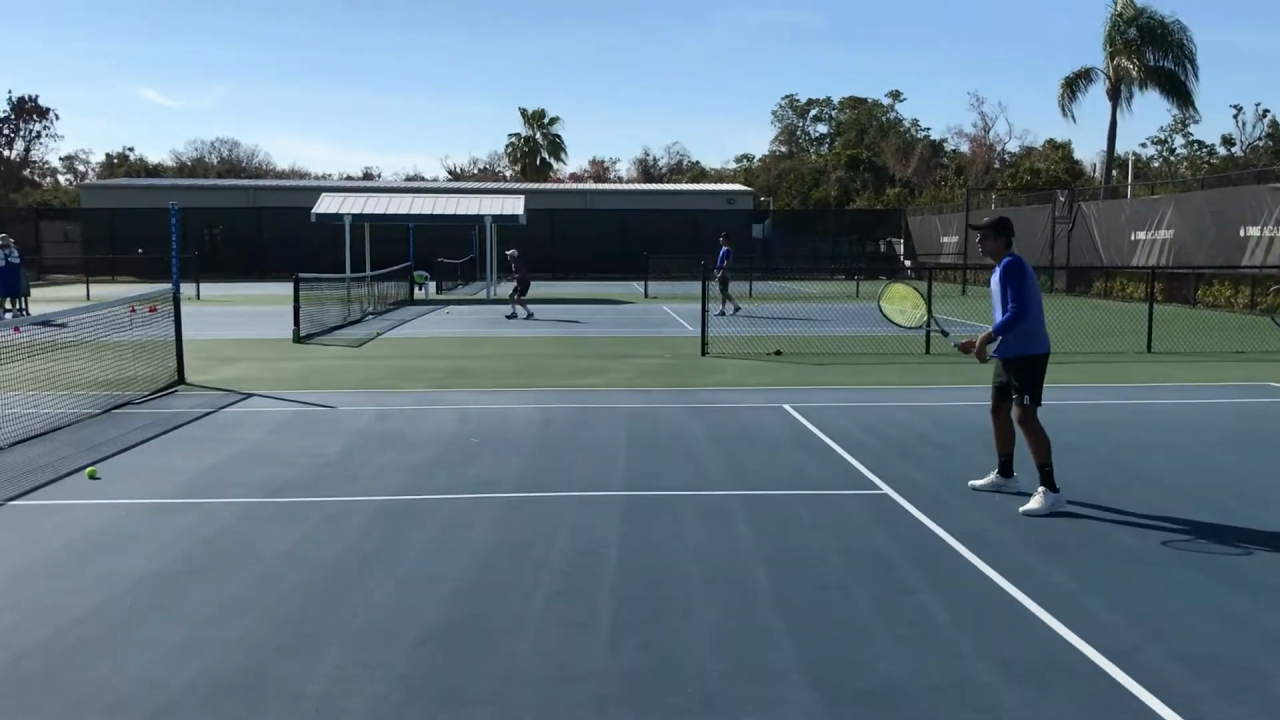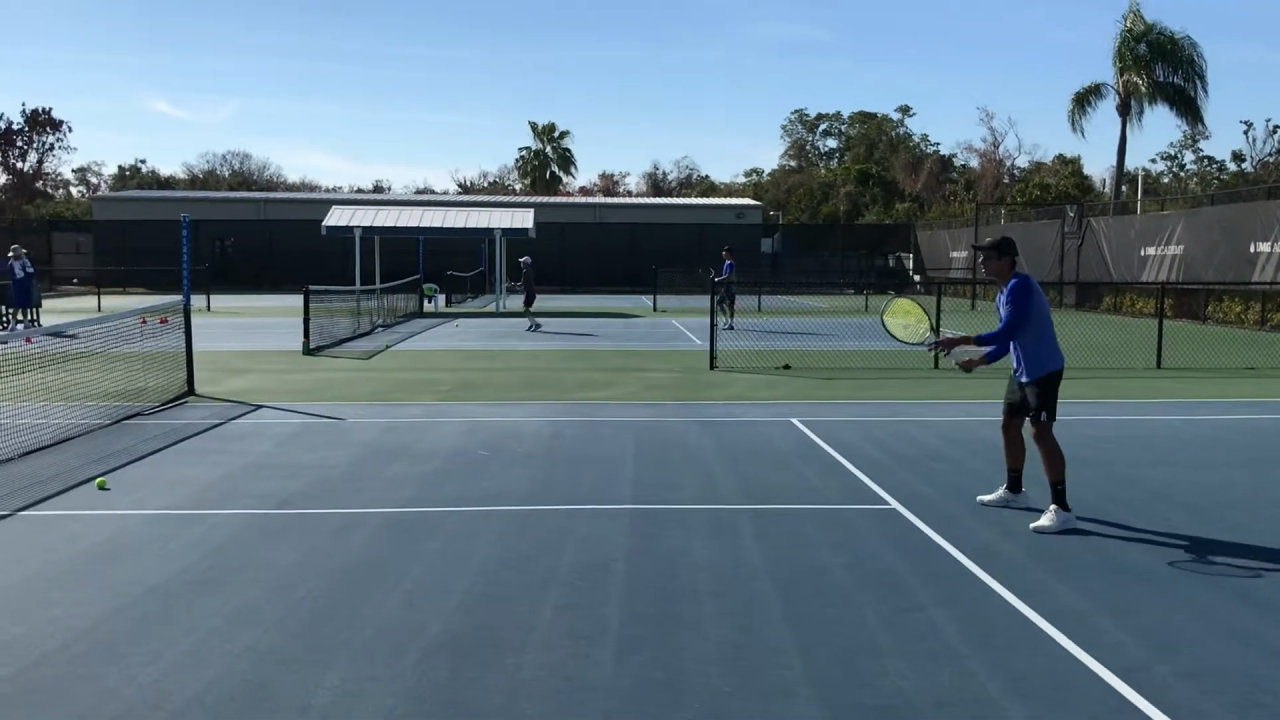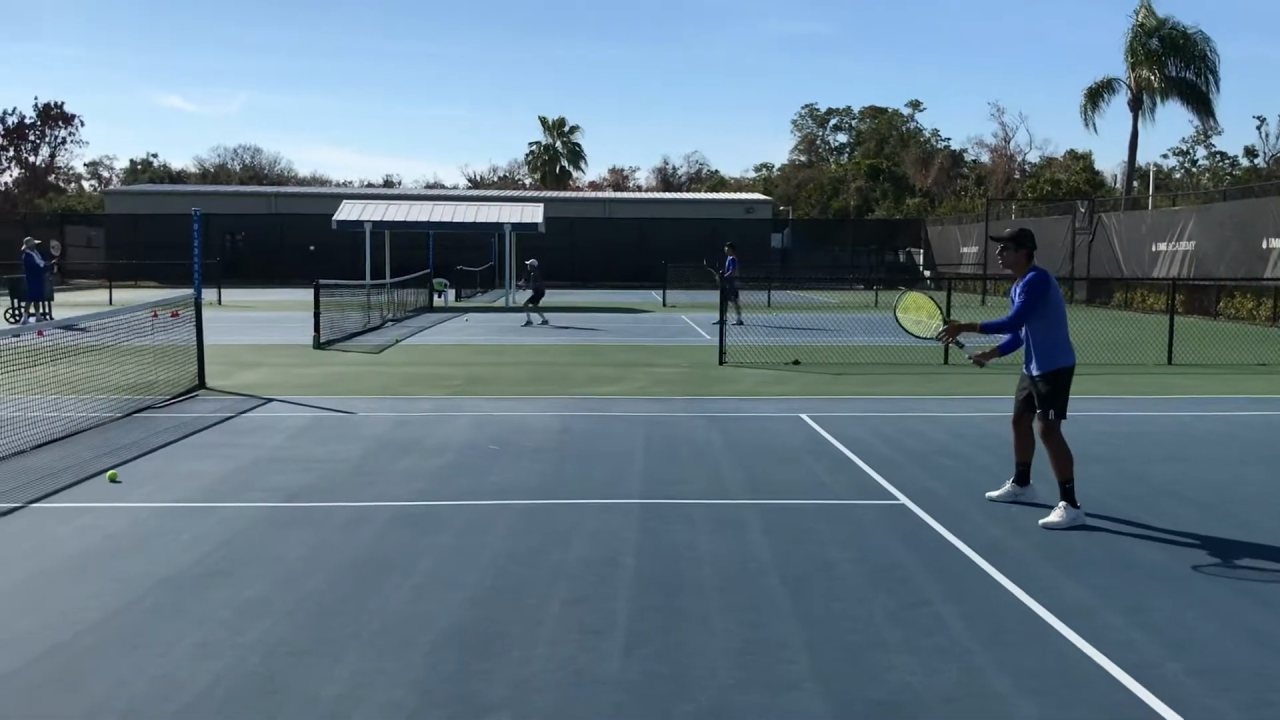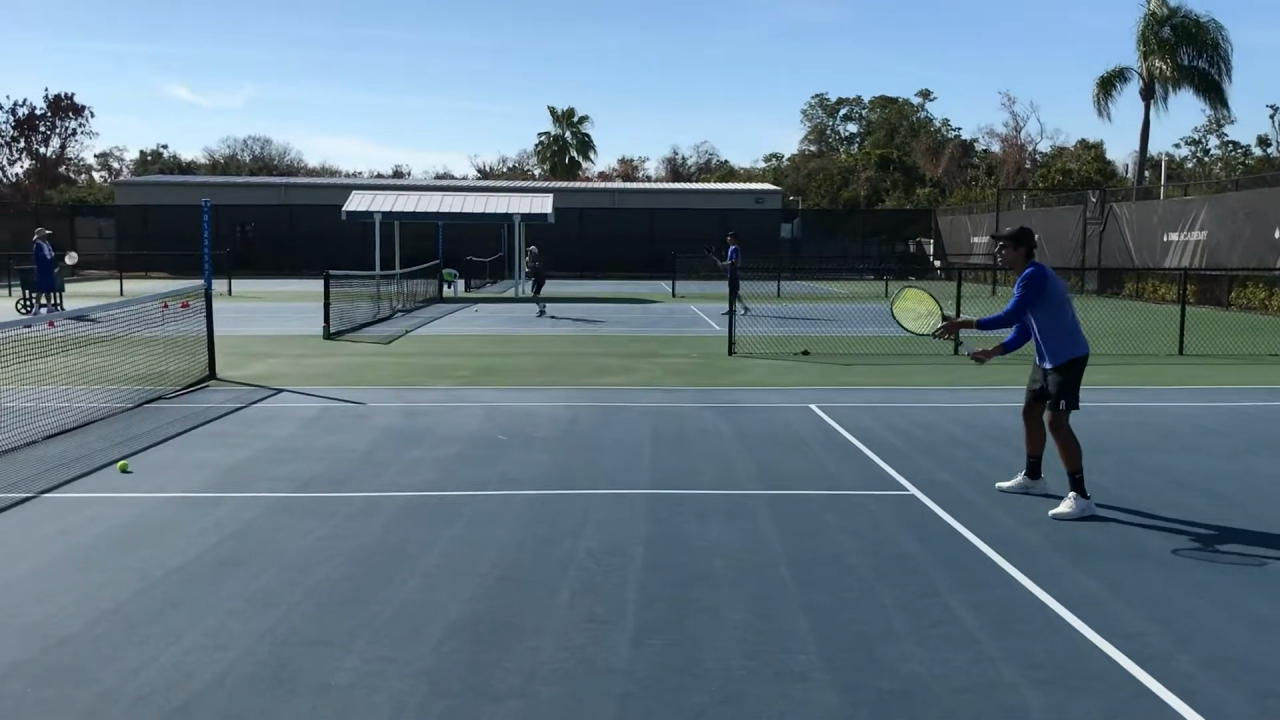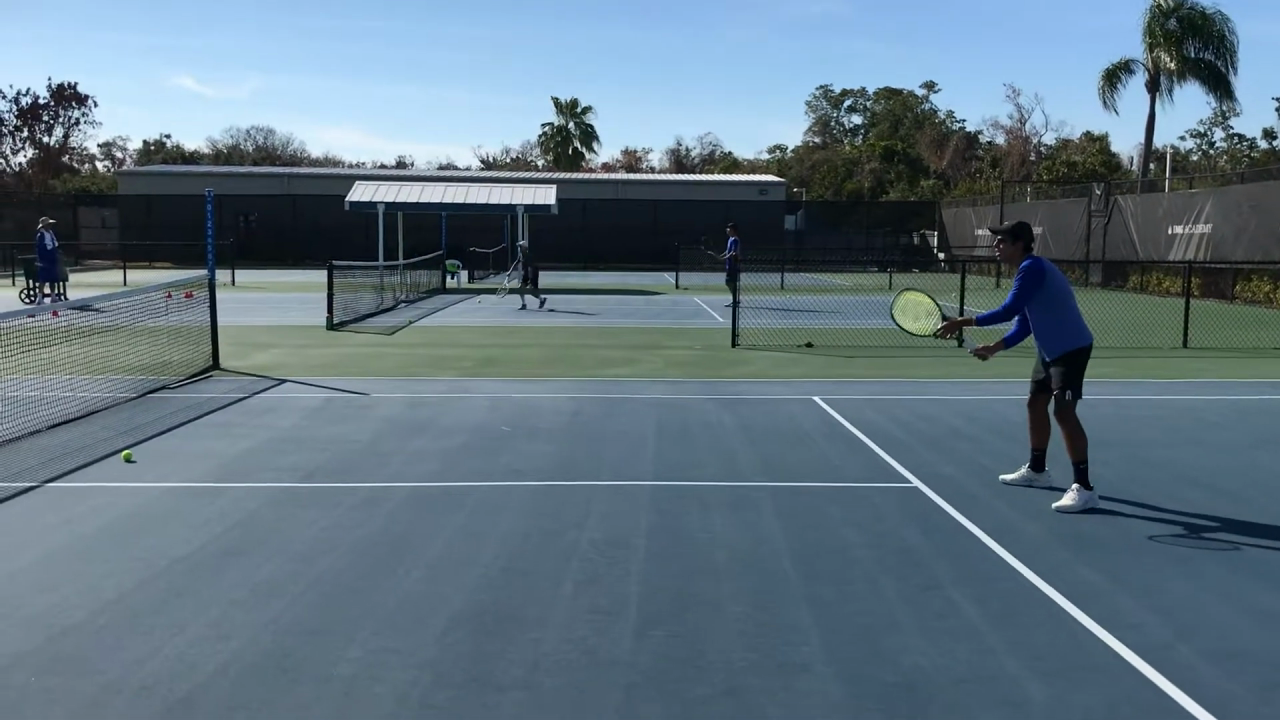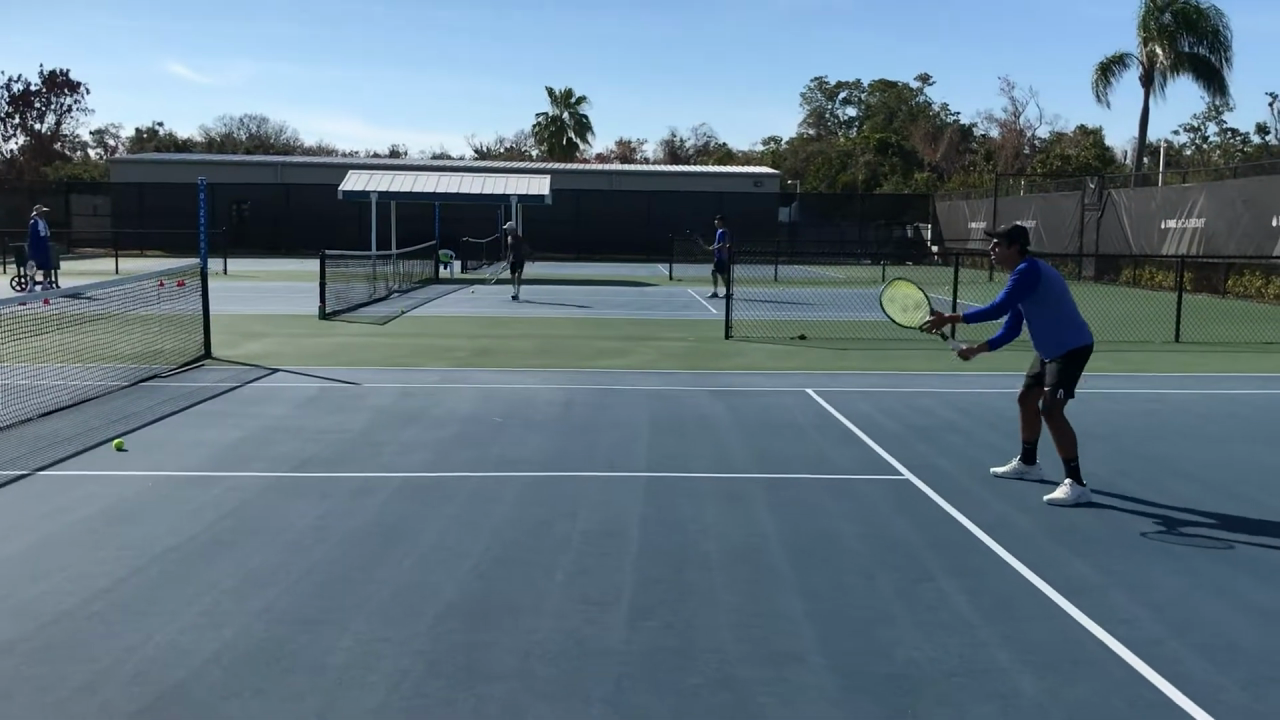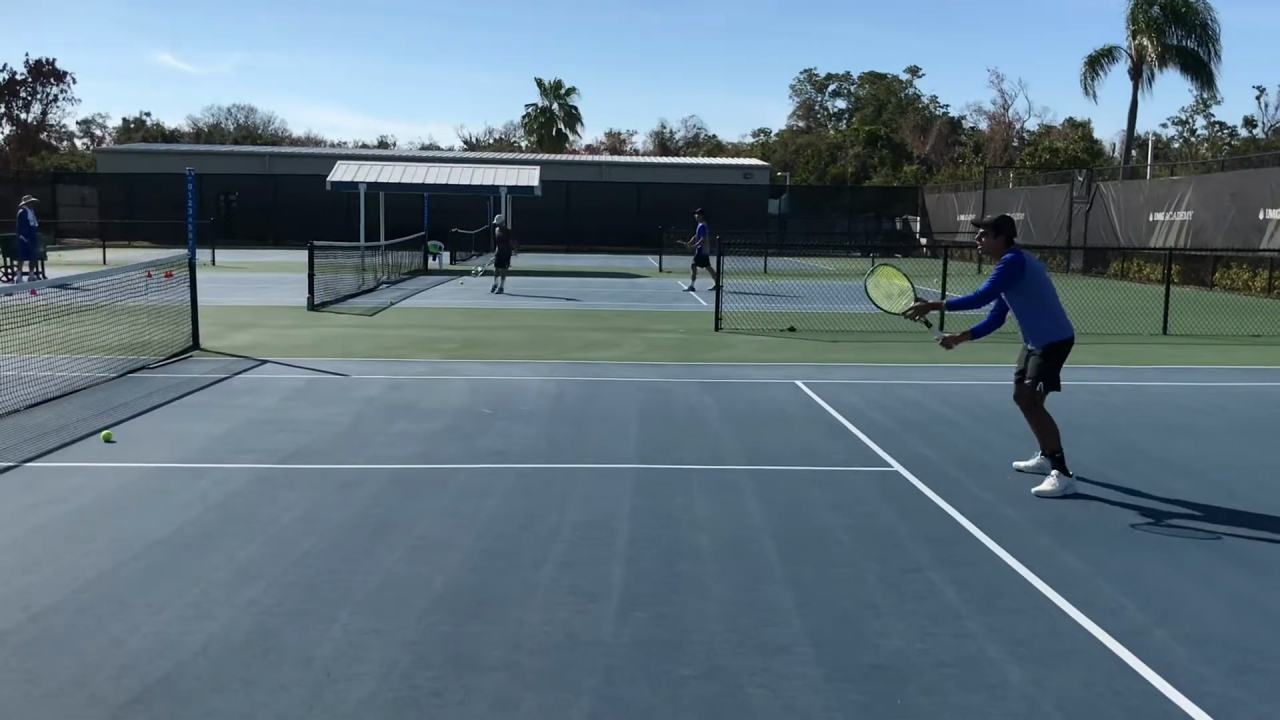
dt=0.3s
person 1, frame 1
left shoulder: (1011, 266)
right shoulder: (1000, 271)
left elbow: (1018, 312)
left wrist: (987, 336)
right wrist: (981, 340)
left hip: (1028, 354)
right hip: (1008, 354)
left knee: (1024, 416)
right knee: (999, 409)
left ankle: (1050, 490)
right ankle: (1005, 475)
person 1, frame 2
left shoulder: (1020, 286)
right shoulder: (1004, 292)
left elbow: (1007, 332)
left wrist: (962, 341)
right wrist: (979, 361)
left hip: (1044, 371)
right hip: (1022, 370)
left knee: (1041, 432)
right knee: (1010, 425)
left ankle: (1061, 508)
right ankle: (1014, 490)
person 1, frame 3
left shoulder: (1037, 280)
right shoulder: (1017, 287)
left elbow: (1012, 323)
left wrist: (967, 327)
right wrist: (991, 353)
left hip: (1054, 367)
right hip: (1033, 367)
left knee: (1048, 430)
right knee: (1020, 420)
left ankle: (1070, 506)
right ankle: (1021, 484)
person 1, frame 4
left shoulder: (1035, 275)
right shoulder: (1024, 280)
left elbow: (1009, 318)
right elbow: (1022, 331)
left wrist: (963, 324)
right wrist: (993, 352)
left hip: (1067, 358)
right hip: (1046, 358)
left knee: (1057, 421)
right knee: (1030, 412)
left ankle: (1080, 496)
right ankle: (1032, 477)
person 1, frame 5
left shoulder: (1032, 267)
right shoulder: (1026, 271)
left elbow: (1007, 312)
right elbow: (1023, 325)
left wrist: (963, 323)
right wrist: (994, 347)
left hip: (1071, 348)
right hip: (1051, 350)
left knee: (1064, 412)
right knee: (1035, 404)
left ankle: (1084, 488)
right ankle: (1036, 469)
person 1, frame 6
left shoulder: (1028, 270)
right shoulder: (1022, 274)
left elbow: (997, 309)
right elbow: (1011, 328)
left wrist: (950, 319)
right wrist: (978, 349)
left hip: (1072, 348)
right hip: (1051, 349)
left knee: (1051, 410)
right knee: (1027, 398)
left ankle: (1076, 483)
right ankle: (1027, 462)
person 1, frame 7
left shoulder: (1014, 261)
right shoulder: (1008, 264)
left elbow: (981, 297)
right elbow: (995, 318)
left wrist: (934, 306)
right wrist: (960, 337)
left hip: (1053, 340)
right hip: (1036, 340)
left knee: (1031, 402)
right knee: (1024, 397)
left ankle: (1062, 475)
right ankle: (1048, 458)
